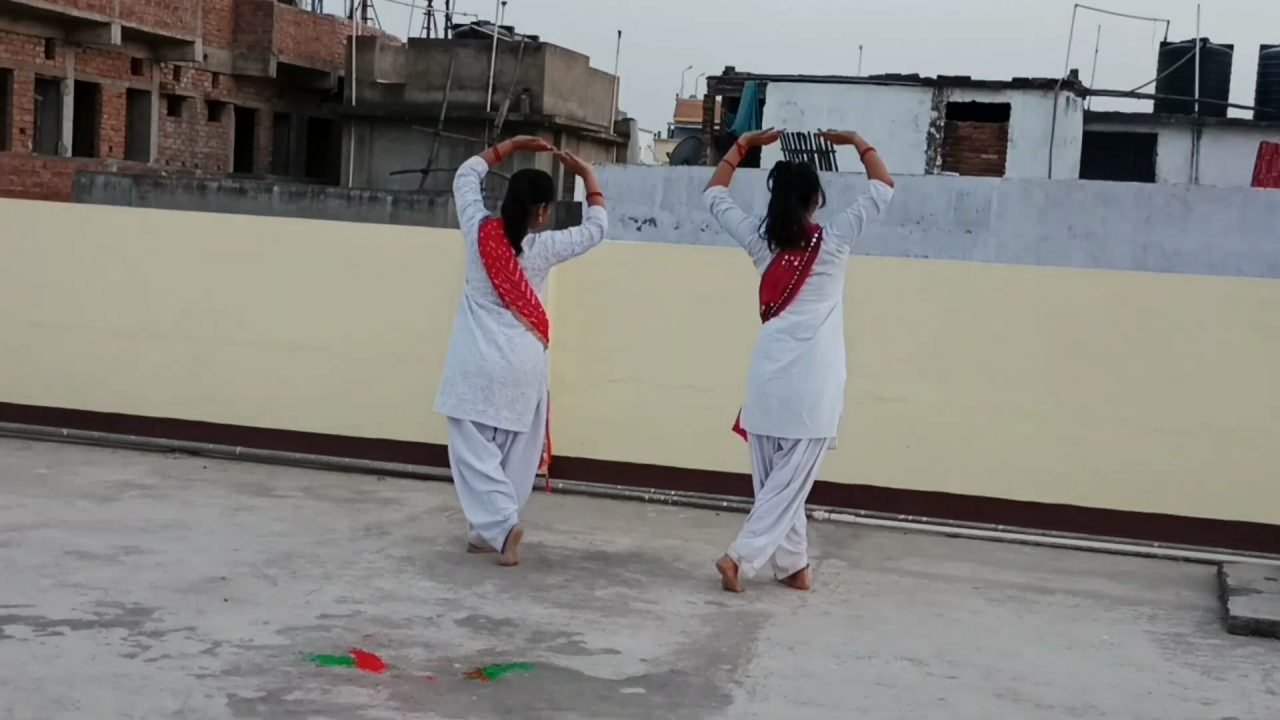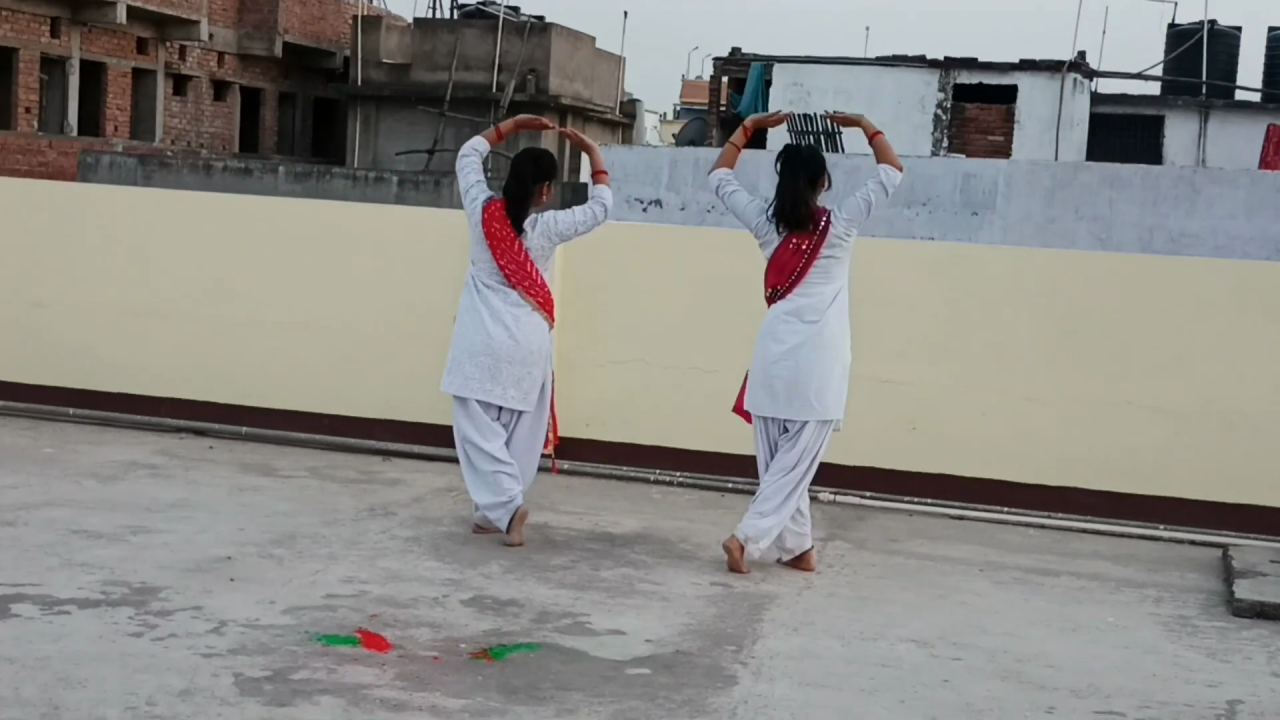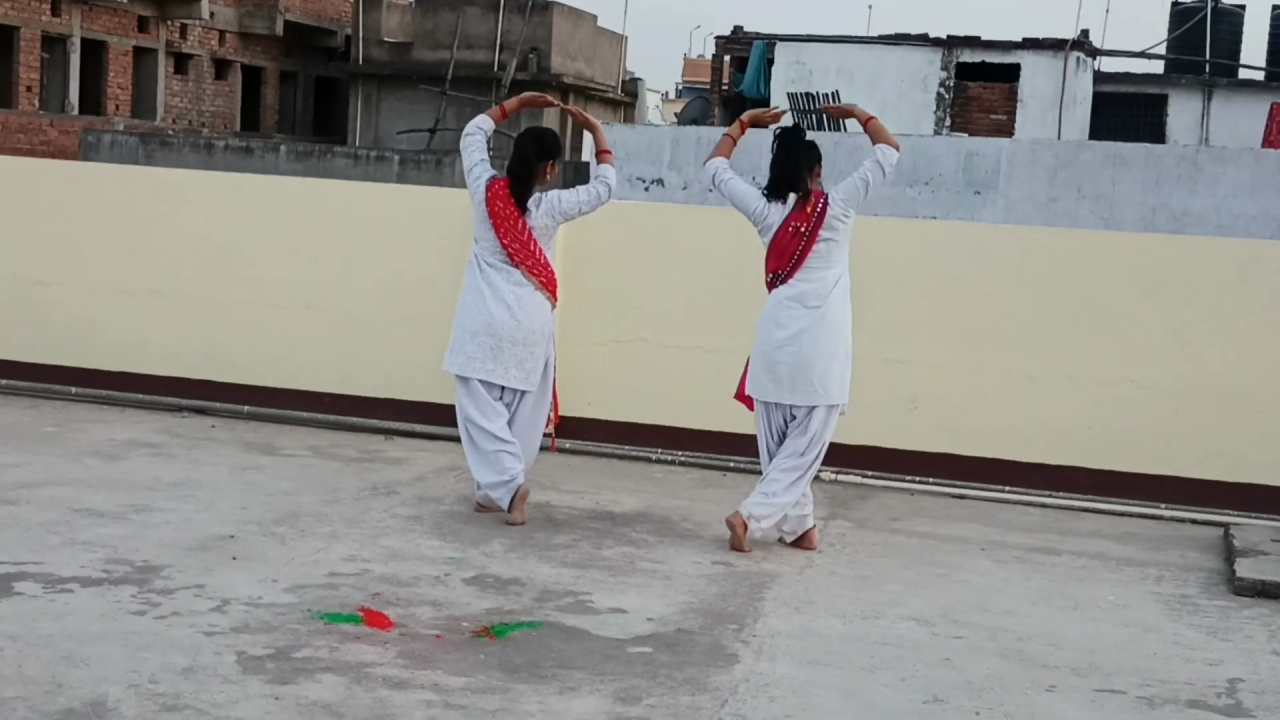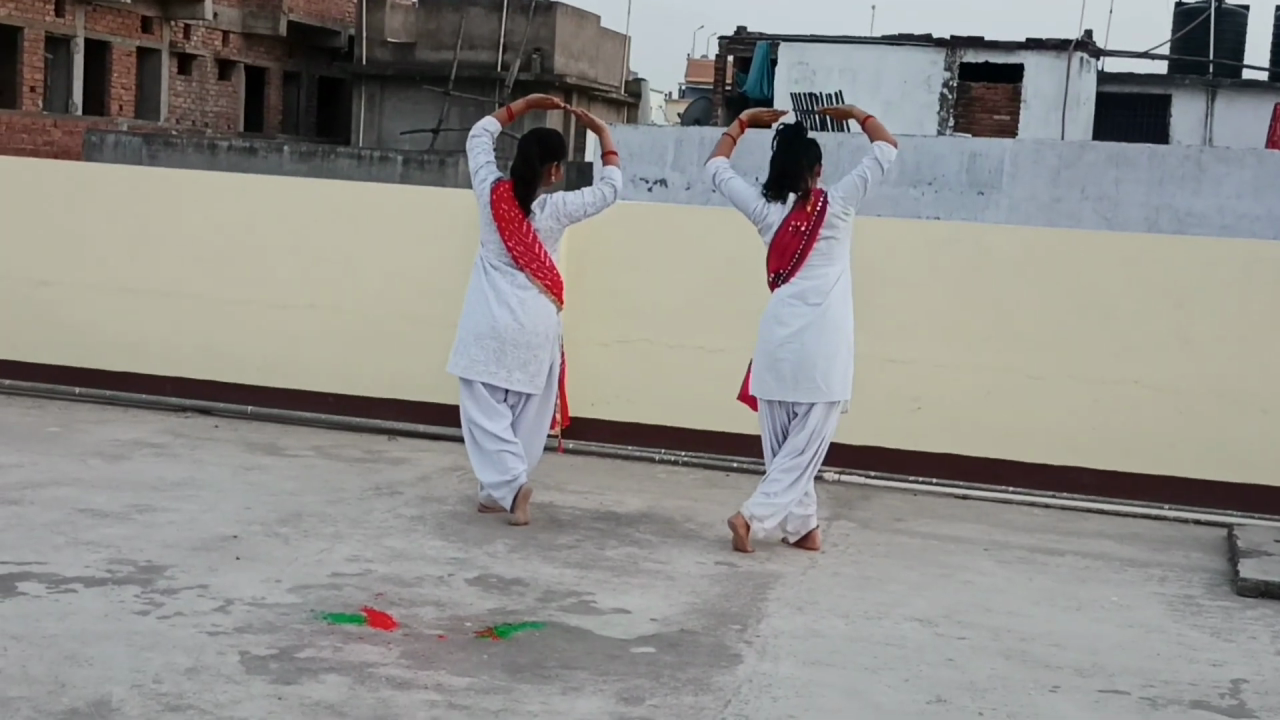
dt=0.7s
person 1, frame 1
left shoulder: (759, 240)
right shoulder: (833, 242)
left elbow: (714, 195)
right elbow: (882, 188)
left wrist: (743, 144)
right wrist: (857, 143)
left hip: (770, 372)
right hip: (813, 378)
left knee: (773, 479)
right knee: (791, 480)
left ankle: (791, 565)
right ankle: (742, 556)
person 1, frame 2
left shoulder: (766, 223)
right shoulder: (840, 225)
left elbow: (720, 177)
right elbow: (892, 172)
left wrist: (748, 126)
right wrist: (865, 125)
left hip: (775, 354)
right hip: (818, 361)
left knee: (777, 460)
right knee: (797, 461)
left ankle: (796, 547)
right ankle: (748, 537)
person 1, frame 3
left shoulder: (765, 210)
right shoulder: (838, 207)
left elbow: (716, 167)
right elbow: (888, 152)
left wrist: (745, 121)
right wrist: (857, 113)
left hip: (777, 339)
right hip: (821, 346)
left knee: (779, 445)
right knee: (805, 446)
left ankle: (798, 526)
right ankle: (752, 516)
person 1, frame 4
left shoulder: (765, 209)
right shoulder: (838, 205)
left elbow: (716, 166)
right elbow: (886, 148)
left wrist: (742, 121)
right wrist: (856, 113)
left hip: (779, 338)
right hip: (824, 343)
left knee: (783, 442)
right knee: (806, 443)
left ankle: (801, 526)
right ankle: (754, 516)
person 2, frame 1
left shoulder: (479, 231)
right shoulder: (544, 248)
left elbow: (467, 175)
right elbow: (596, 228)
left wrist: (513, 145)
right wrist: (586, 174)
left hip: (476, 361)
right hip: (523, 363)
left knee: (474, 448)
right knee: (514, 453)
left ankle: (500, 525)
right ankle: (487, 531)
person 2, frame 2
left shoulder: (483, 211)
right shoulder: (547, 227)
left elbow: (468, 155)
right elbow: (600, 206)
left wrist: (513, 125)
right wrist: (592, 151)
left hip: (482, 341)
right hip: (528, 344)
left knee: (479, 428)
right knee: (519, 434)
left ankle: (504, 506)
right ankle: (494, 511)
person 2, frame 3
left shoulder: (486, 191)
right shoulder: (551, 207)
left elbow: (473, 133)
right elbow: (603, 186)
left wrist: (519, 102)
right wrist: (596, 131)
left hip: (485, 320)
right hip: (530, 323)
left knee: (481, 407)
right knee: (522, 413)
left ankle: (506, 484)
right ankle: (496, 490)
person 2, frame 4
left shoulder: (492, 192)
right shoulder: (557, 208)
left elbow: (479, 135)
right elbow: (610, 187)
left wrist: (524, 105)
right wrist: (603, 132)
left hip: (489, 323)
right hip: (535, 326)
left knee: (485, 409)
right knee: (526, 416)
left ankle: (508, 484)
right ankle: (500, 489)
